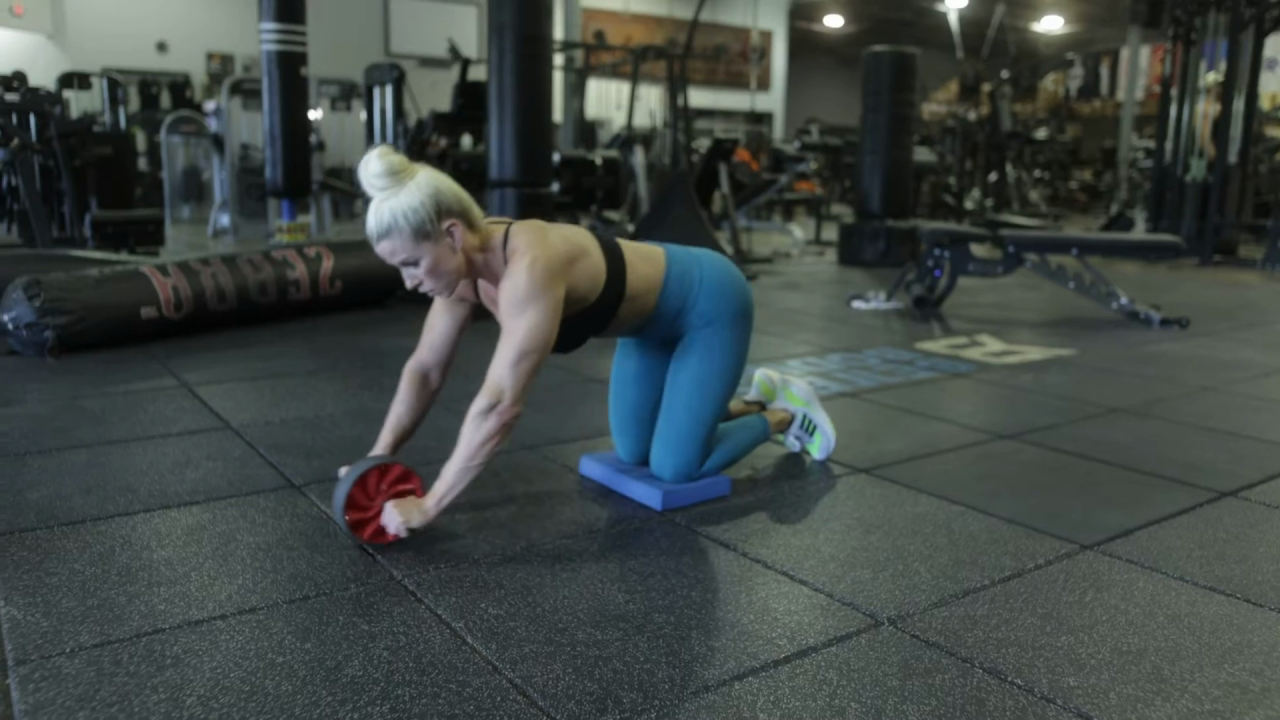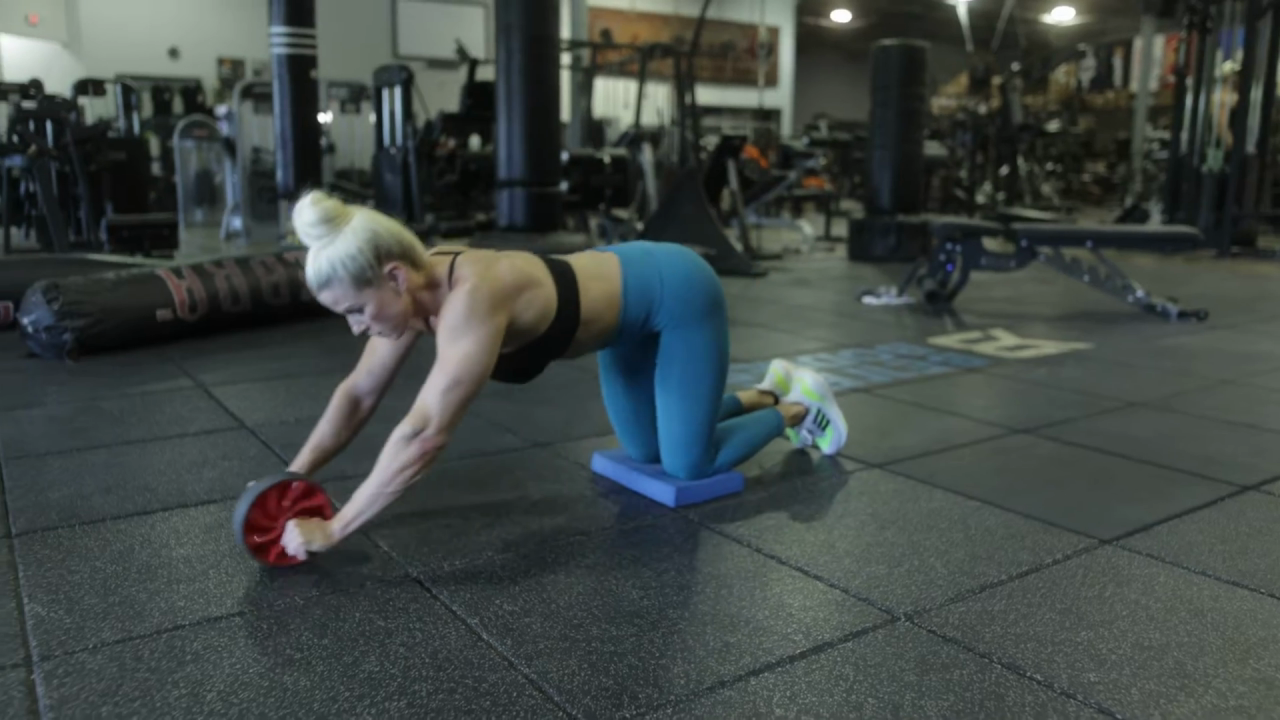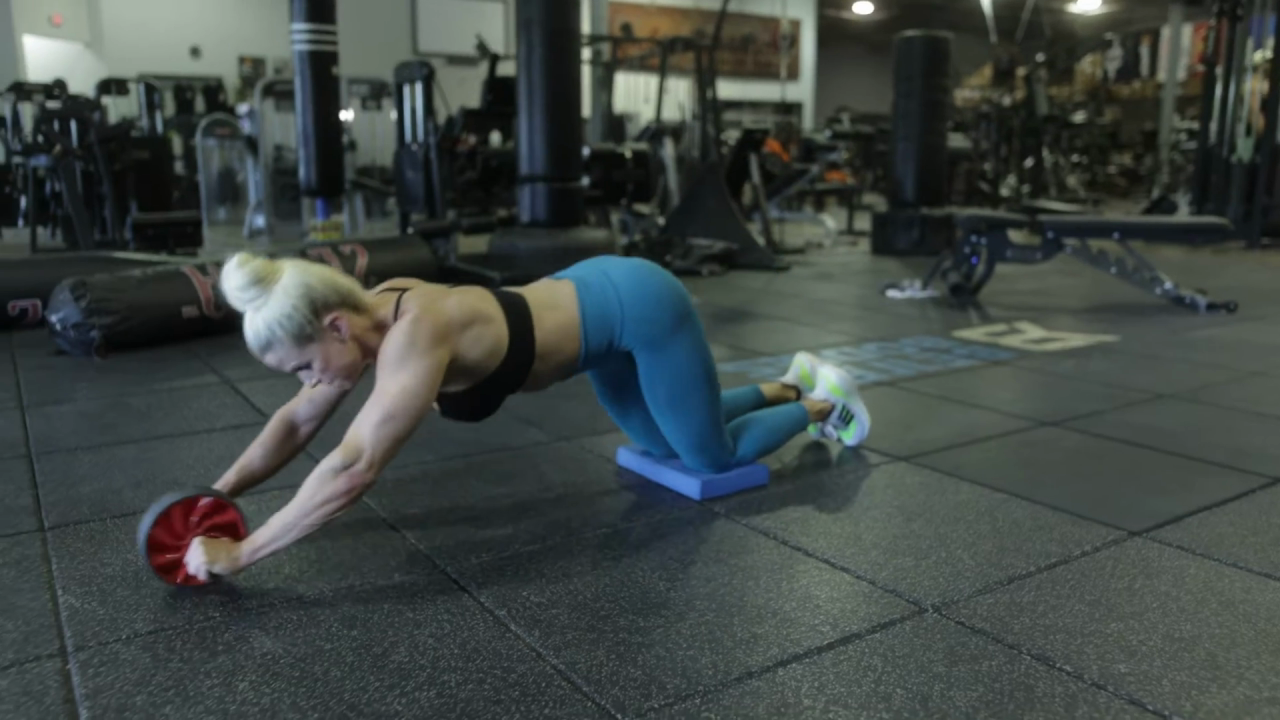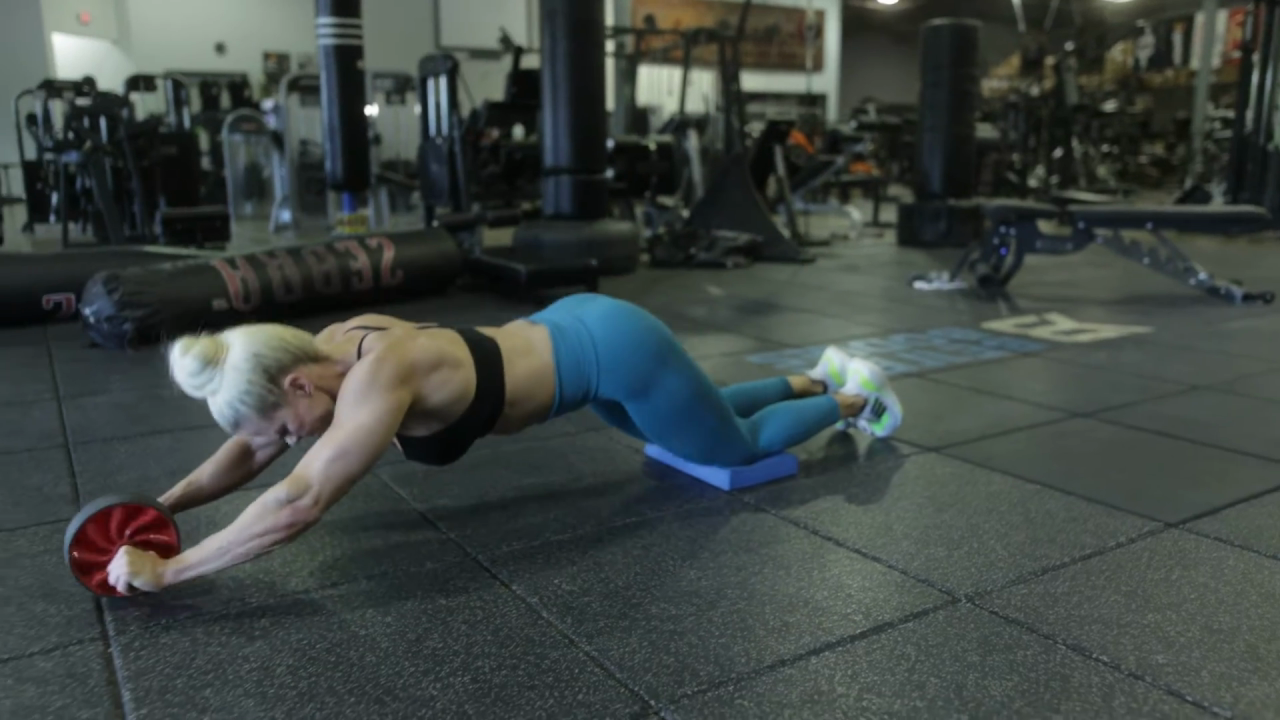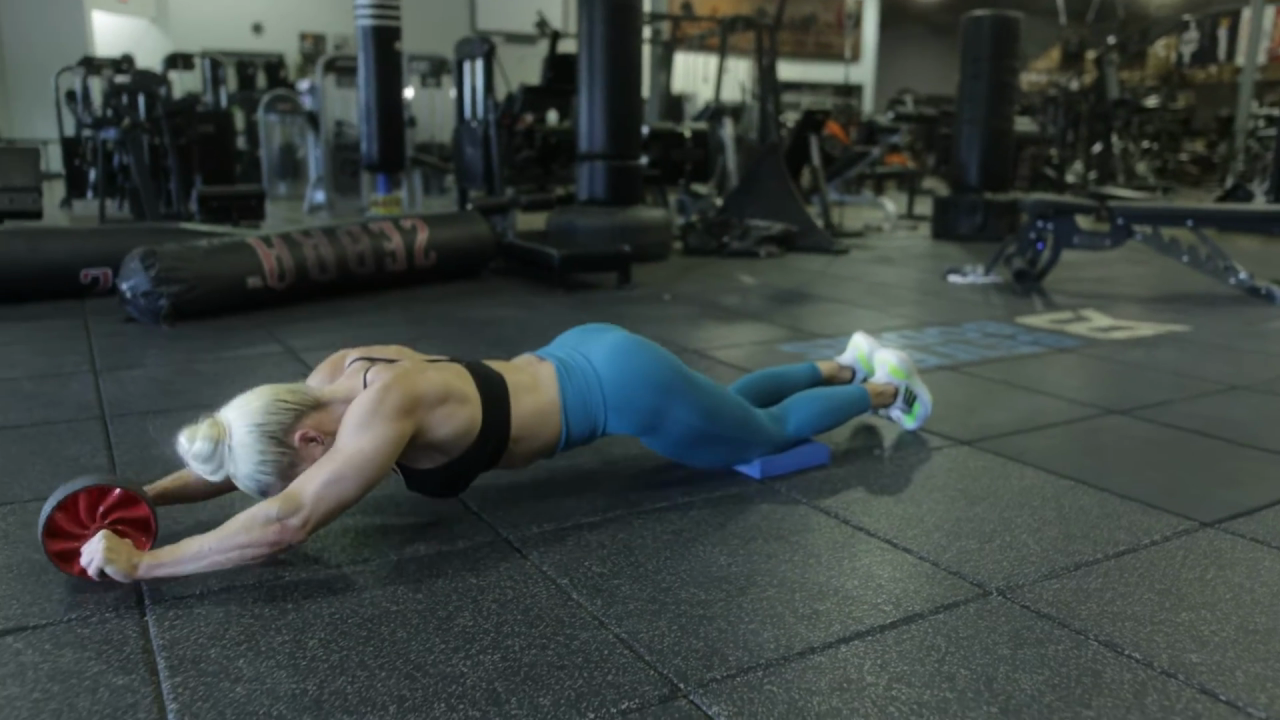
dt=0.3s
person 1, frame 1
left shoulder: (530, 266)
right shoulder: (463, 261)
left elbow: (499, 403)
right elbow: (424, 370)
left wrist: (428, 505)
right wrist: (378, 462)
left hip: (710, 303)
right hip: (654, 314)
left knee: (674, 469)
right knee: (633, 455)
left ankle: (784, 415)
right ankle: (753, 401)
person 1, frame 2
left shoulder: (473, 297)
right shoulder: (417, 285)
left elbow: (424, 435)
right elbow: (358, 393)
left wrist: (332, 529)
right wrist: (296, 475)
left hip: (677, 292)
right hip: (626, 288)
left knee: (691, 464)
right knee: (649, 453)
left ankle: (796, 407)
right ankle: (764, 392)
person 1, frame 3
left shoulder: (414, 333)
right shoulder: (365, 314)
left elbow: (352, 469)
right elbow: (296, 421)
left wrist: (238, 555)
right wrist: (215, 496)
left hip: (642, 309)
right hip: (596, 294)
left knee: (709, 461)
right knee: (667, 444)
left ankle: (822, 404)
right ankle: (785, 386)
person 1, frame 4
left shoulder: (379, 376)
right shoulder: (332, 350)
left elbow: (296, 505)
right elbow: (249, 446)
left wrist: (163, 569)
right wrist: (162, 504)
left hip: (613, 350)
right hip: (575, 331)
left knee: (738, 449)
right knee: (705, 415)
left ankle: (853, 399)
right ankle: (813, 378)
person 1, frame 5
left shoulder: (383, 405)
right shoulder: (336, 378)
left elbow: (286, 523)
right elbow: (250, 455)
left wrist: (139, 562)
right wrist: (147, 494)
left hip: (622, 385)
right hip: (584, 357)
left knee: (768, 434)
right knee: (731, 406)
left ankle: (884, 387)
right ankle: (844, 365)
